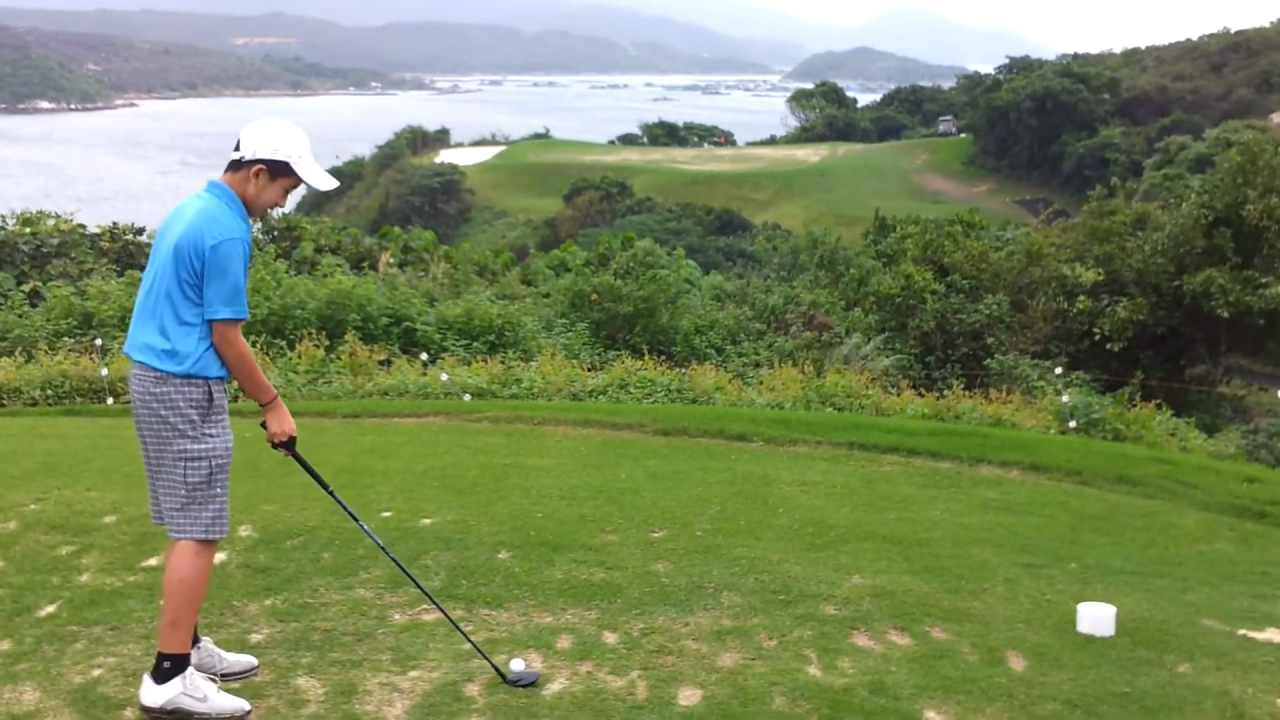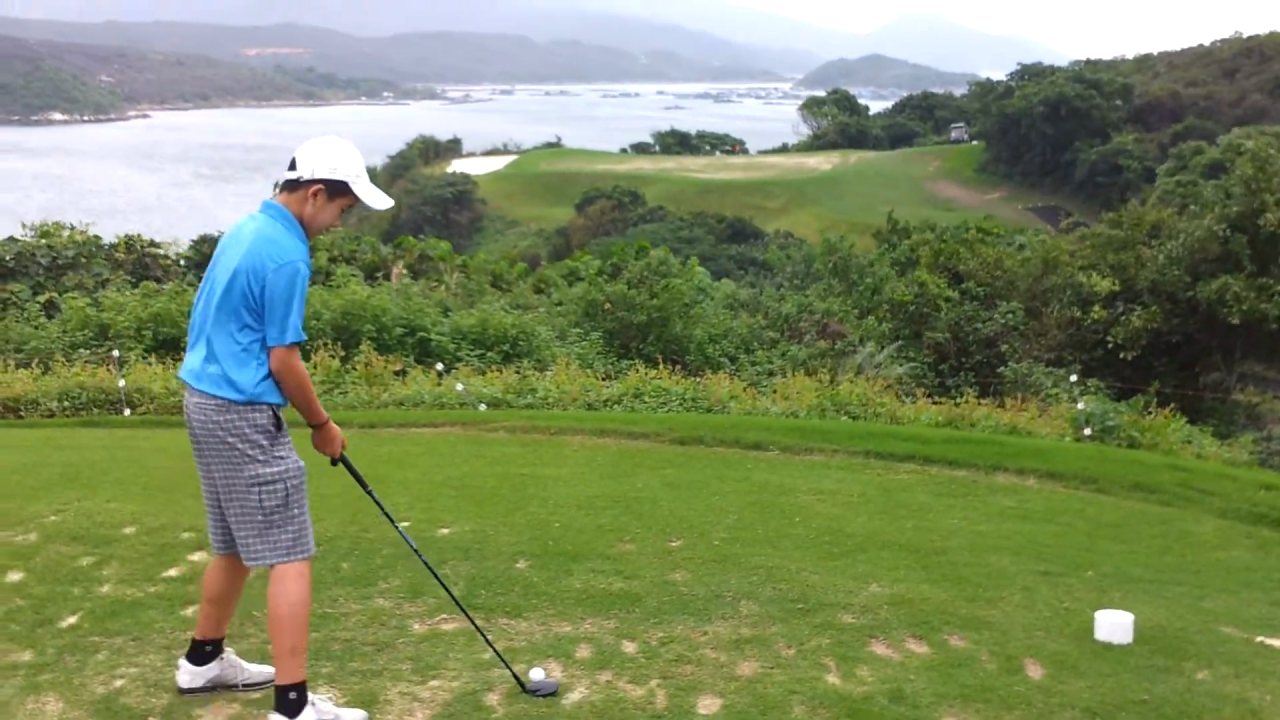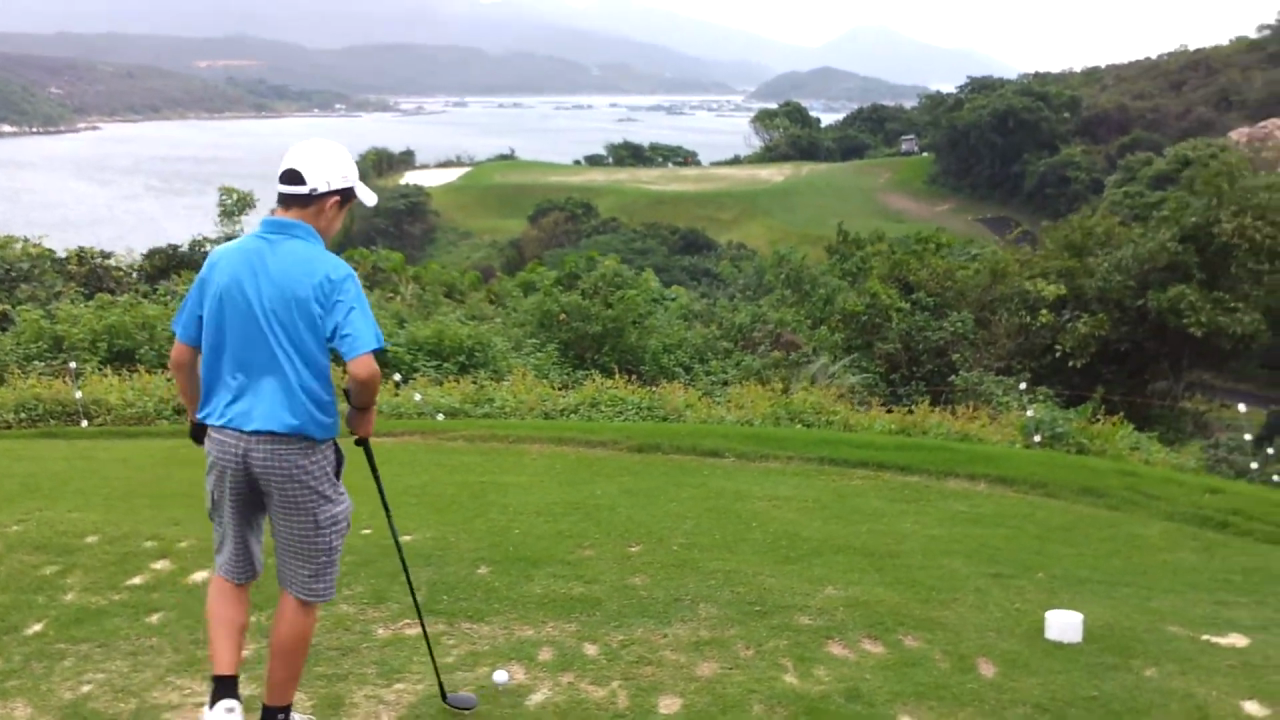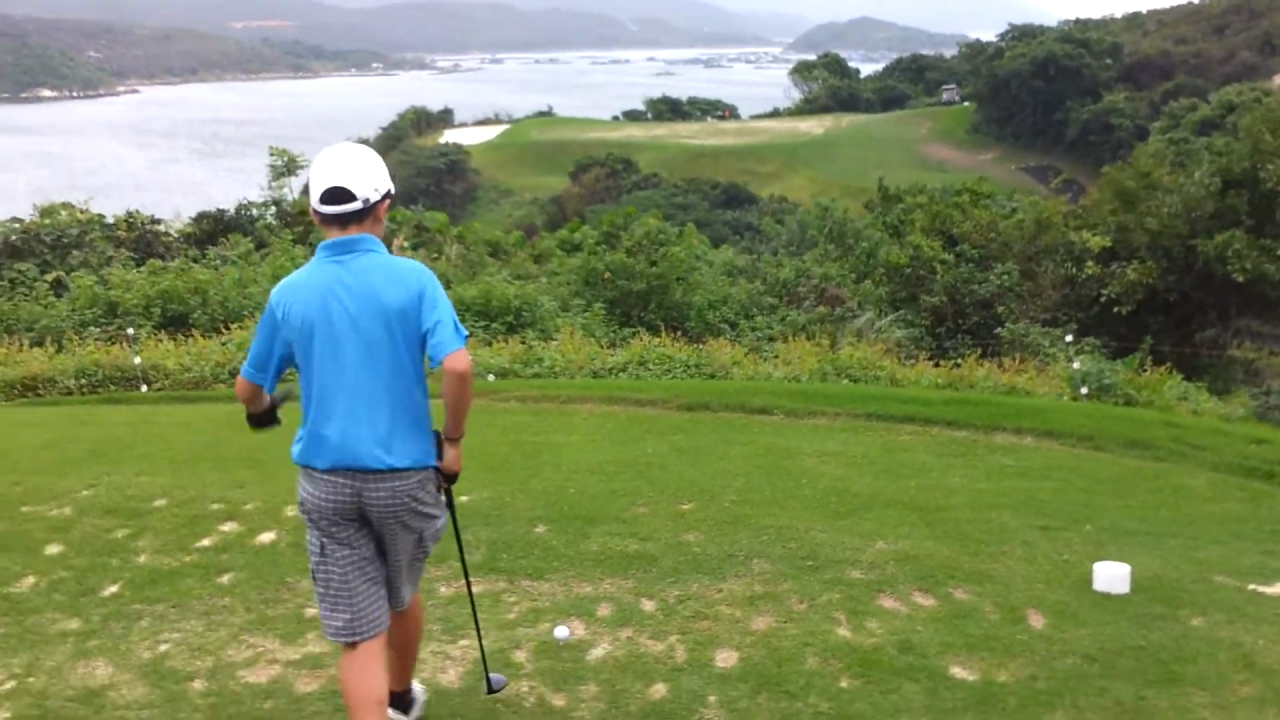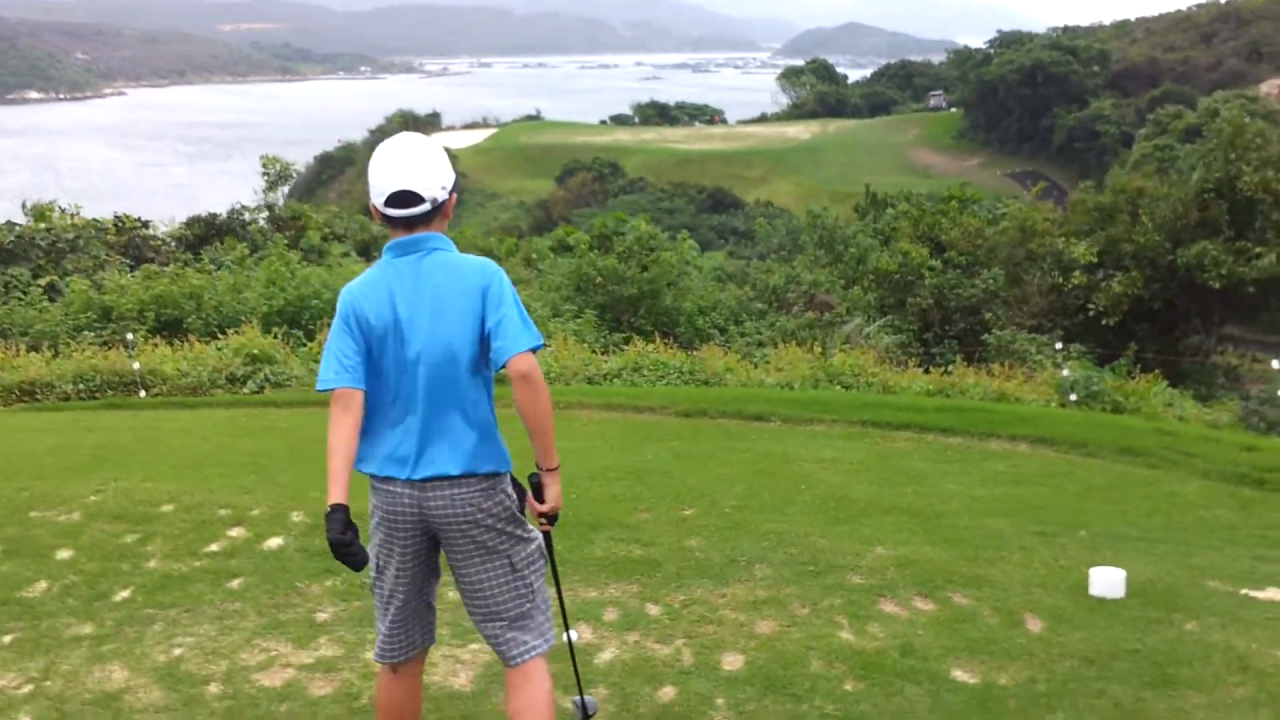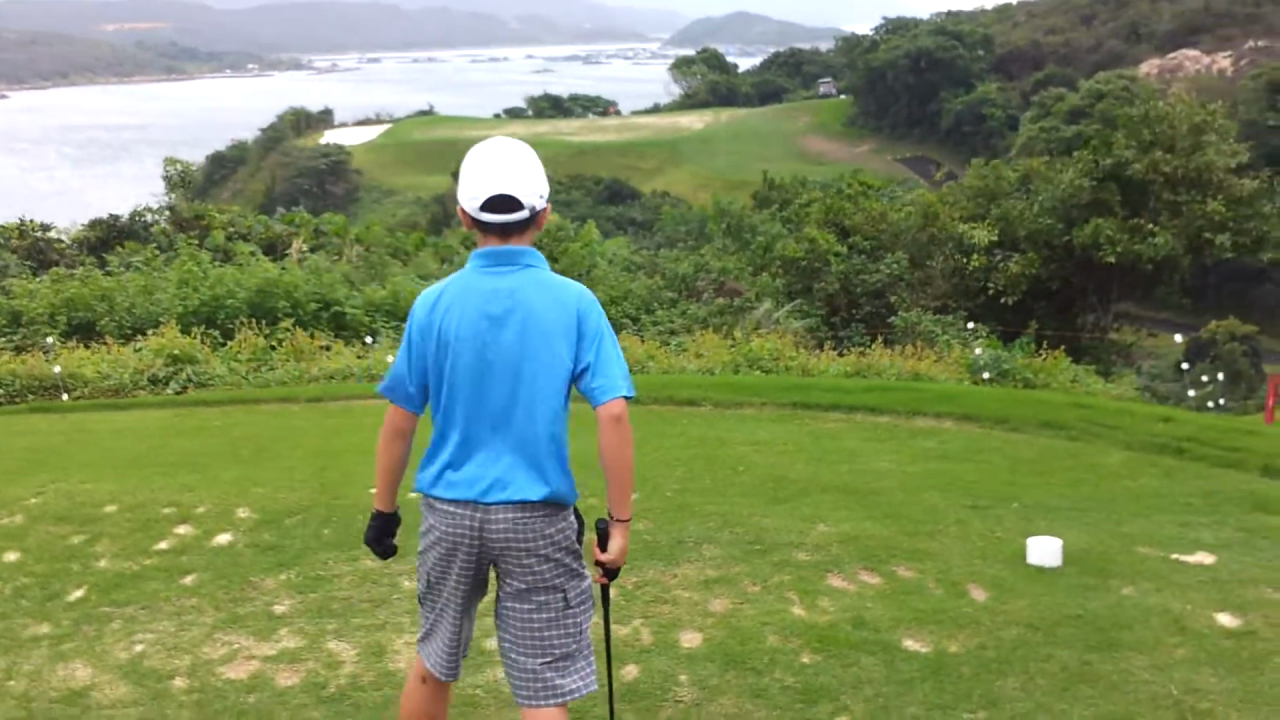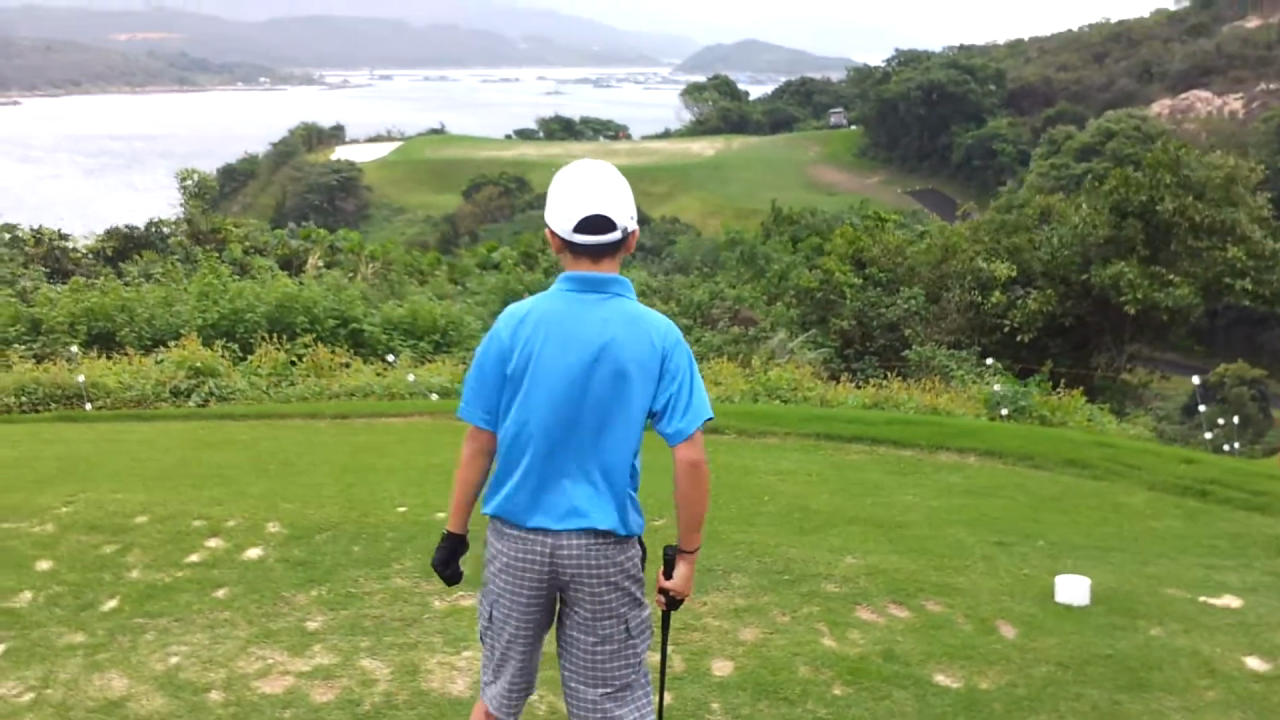
dt=0.4s
person 1, frame 1
left shoulder: (190, 209)
right shoulder: (226, 230)
right elbow: (226, 336)
right wrist: (272, 404)
left hip: (155, 377)
right hip: (185, 389)
left knee: (187, 526)
right knee: (198, 532)
left ankle: (185, 644)
person 1, frame 2
left shoulder: (244, 231)
right shoulder: (286, 254)
right elbow: (282, 360)
right wrist: (322, 424)
left hip: (206, 402)
right hip: (244, 414)
left knee: (234, 544)
right knee: (288, 556)
left ankle: (204, 658)
person 1, frame 3
left shoulder: (221, 260)
right shoulder: (332, 273)
left elbow: (182, 356)
right elbow: (363, 369)
left wrist: (198, 415)
right wrist: (364, 411)
left hip: (226, 440)
right hip: (299, 448)
left knee: (231, 571)
right knee: (304, 588)
person 1, frame 4
left shoulder: (289, 294)
right shoulder: (413, 279)
left elbow: (247, 389)
right elbow: (458, 367)
left wrist: (262, 410)
right wrist: (453, 440)
left hip: (326, 481)
right hip: (406, 475)
left knee: (360, 631)
right knee: (402, 594)
person 1, frame 5
left shoulder: (357, 296)
right shoulder: (481, 276)
left elbow: (346, 404)
right elbow: (523, 371)
left wrist: (336, 509)
right wrist: (550, 470)
left hip: (394, 494)
right hip: (476, 489)
left knee: (399, 652)
right knee: (525, 646)
person 1, frame 6
left shoulder: (433, 303)
right shoulder: (574, 303)
left elbow: (399, 420)
right elbow: (613, 415)
left wrist: (383, 509)
right wrist: (620, 521)
left hip: (448, 512)
right hip: (538, 519)
left knee: (434, 659)
person 1, frame 7
left shoulder: (515, 323)
right shoulder: (658, 335)
left elbow: (479, 443)
right elbow: (691, 457)
left wrist: (454, 533)
right wrist: (687, 554)
left hip: (516, 540)
right hip: (604, 548)
